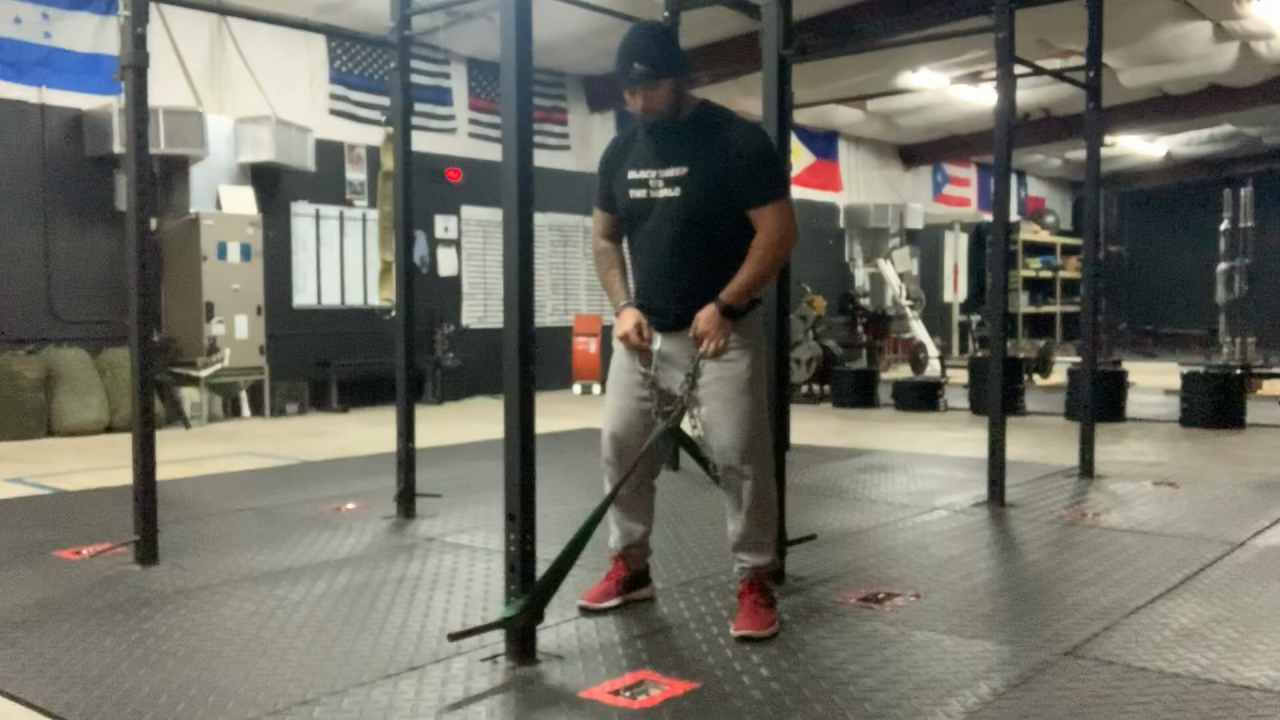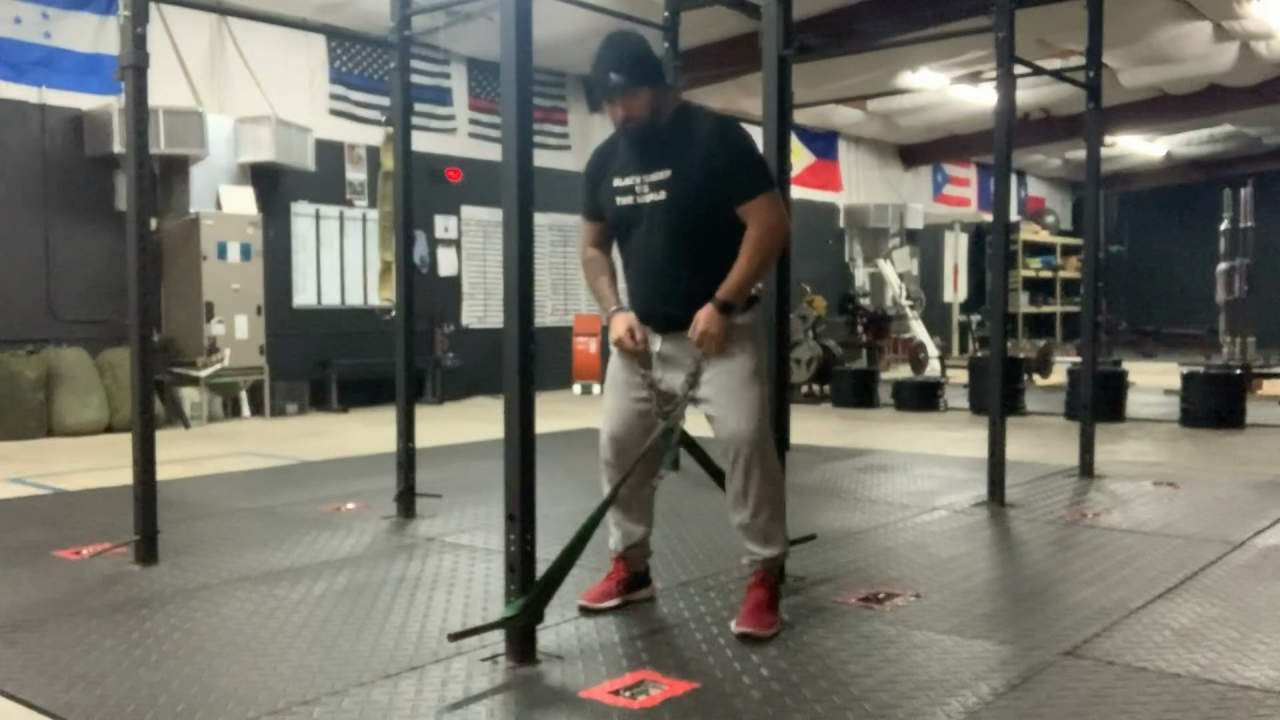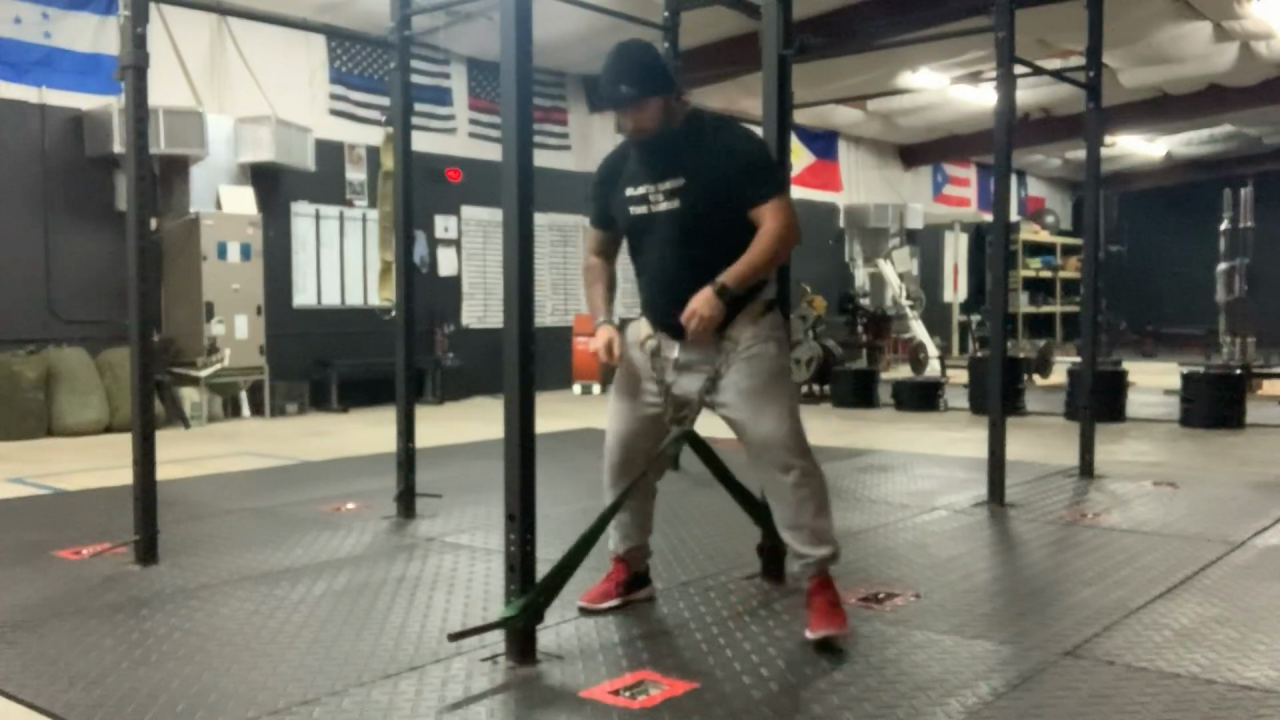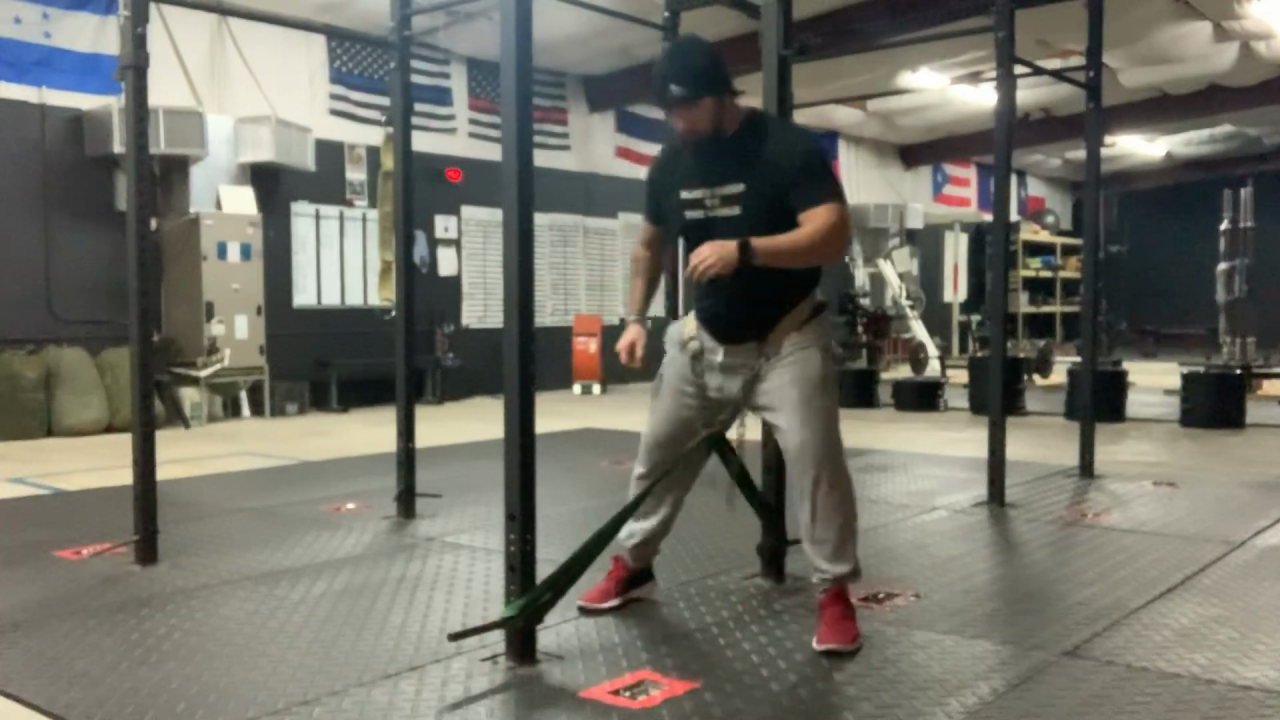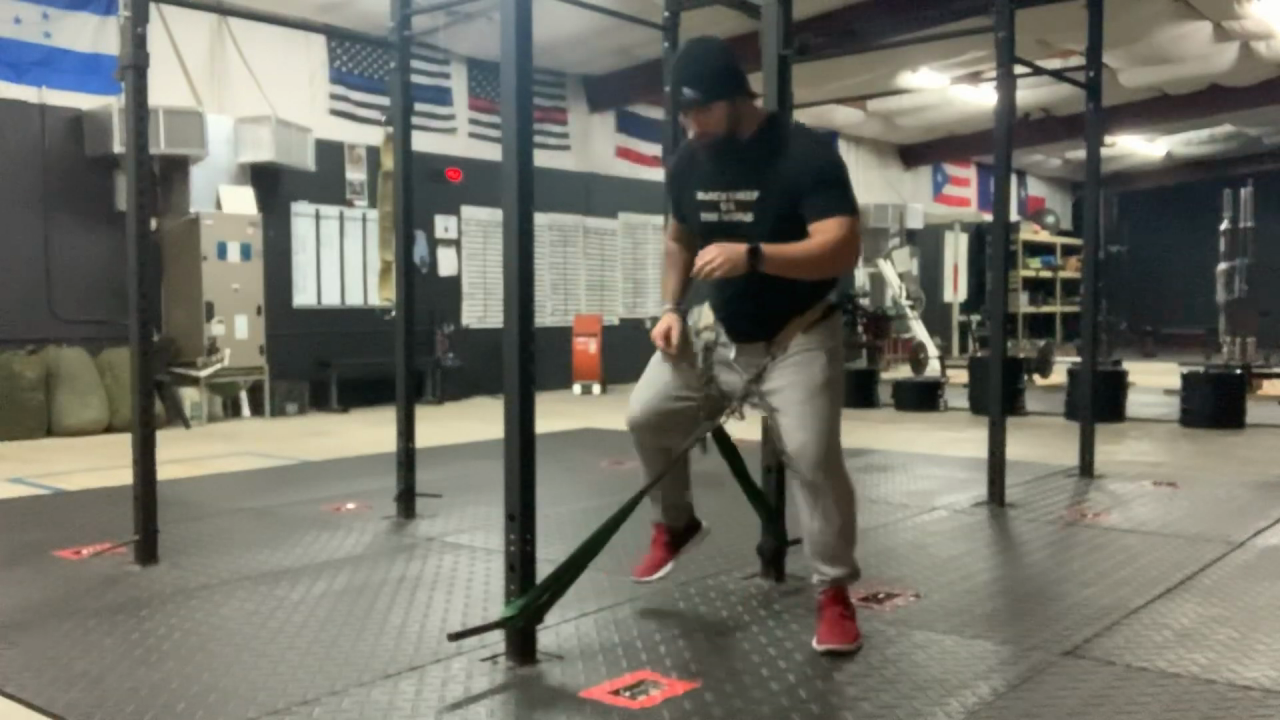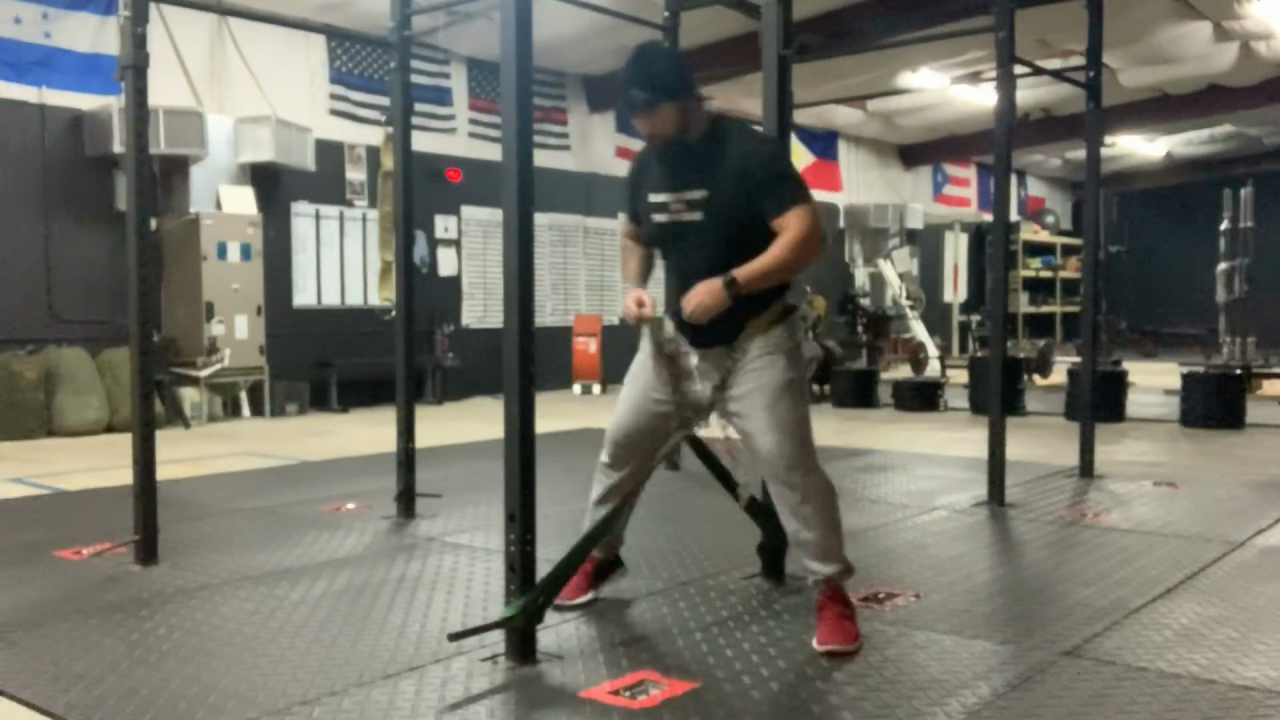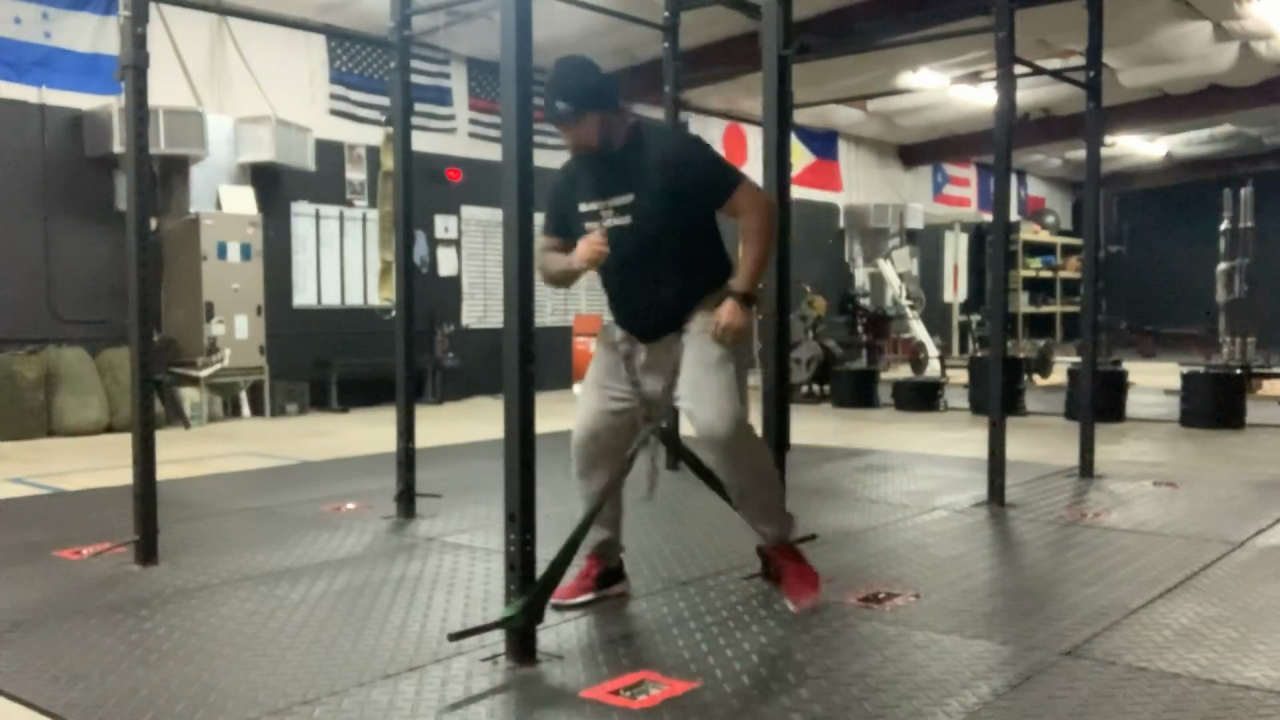
dt=0.2s
person 1, frame 1
left shoulder: (736, 140)
right shoulder: (621, 152)
left elbow: (779, 231)
right elbow: (605, 238)
left wrist: (725, 306)
right wrist: (624, 305)
left hip: (722, 328)
right hip: (646, 332)
left knee: (739, 454)
right knee: (621, 446)
left ankle: (755, 581)
right ankle: (630, 566)
person 1, frame 2
left shoulder: (717, 138)
right shoulder: (605, 160)
left elbow: (770, 224)
right elbow: (593, 245)
left wrist: (723, 304)
right wrist: (613, 311)
left hip: (721, 328)
right hip: (644, 333)
left knee: (748, 443)
right knee: (619, 448)
left ankle: (763, 576)
right ankle: (630, 567)
person 1, frame 3
left shoulder: (730, 144)
right shoulder: (616, 168)
left elbow: (782, 227)
right elbow: (598, 253)
left wrist: (722, 289)
right wrist: (604, 320)
left hip: (741, 332)
right hip: (658, 338)
left knee: (782, 449)
right knee: (624, 453)
left ankle: (819, 580)
right ankle: (629, 568)
person 1, frame 4
left shoulder: (790, 148)
right shoulder: (670, 164)
left elbow: (831, 237)
right elbow: (650, 245)
left wrist: (743, 251)
right wrist: (636, 319)
left hip: (787, 335)
right hip: (704, 337)
left knee: (813, 457)
right knee: (661, 450)
left ankle: (835, 591)
right ankle: (633, 564)
person 1, frame 5
left shoulder: (806, 154)
right shoulder: (688, 161)
left elbow: (841, 250)
right elbow: (678, 238)
left wrist: (751, 255)
right wrist: (671, 307)
left hip: (797, 335)
right hip: (717, 328)
left knee: (813, 458)
right knee: (647, 416)
left ankle: (834, 591)
right ankle: (675, 522)
person 1, frame 6
left shoulder: (750, 154)
right shoulder: (644, 166)
left elbow: (807, 236)
right elbow: (635, 238)
left wrist: (730, 284)
right wrist: (634, 287)
left hip: (754, 338)
right hip: (680, 340)
left knee: (787, 458)
right knee: (625, 440)
left ankle: (831, 592)
right ankle: (599, 555)
person 1, frame 7
left shoulder: (676, 153)
right shoulder: (569, 182)
left elbow: (759, 208)
right elbow: (549, 267)
left wrist: (741, 296)
right wrist: (572, 260)
left hip: (702, 320)
right hip: (629, 336)
left knee: (717, 428)
right knee: (592, 442)
left ankle: (780, 541)
right ankle: (603, 562)
